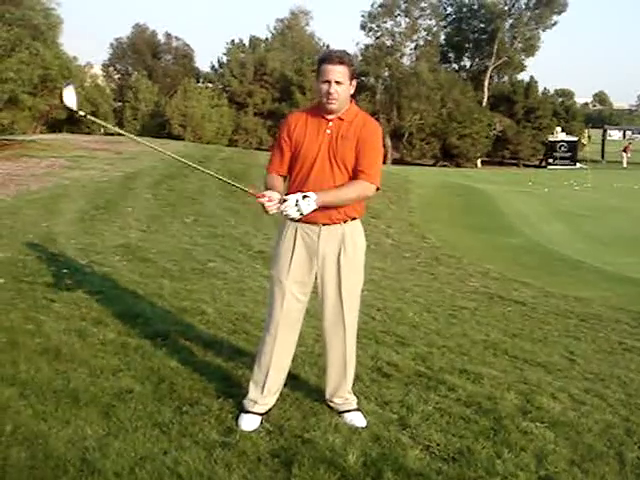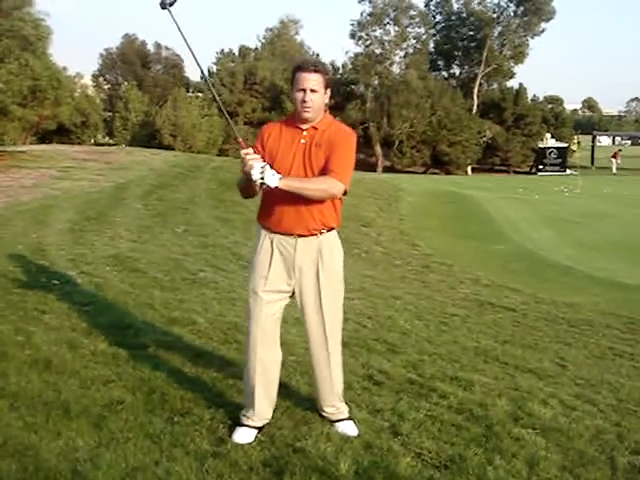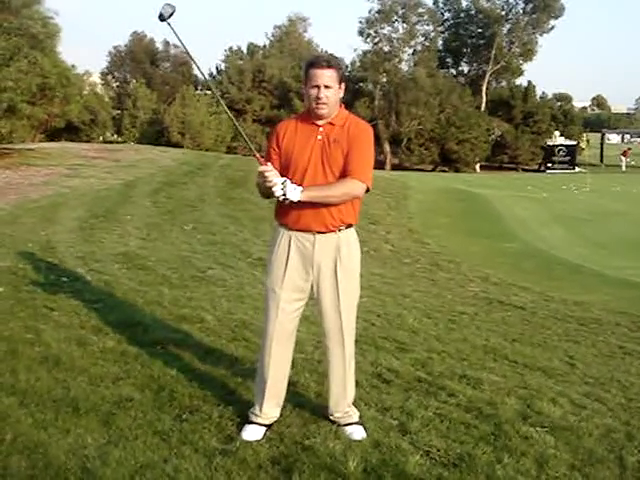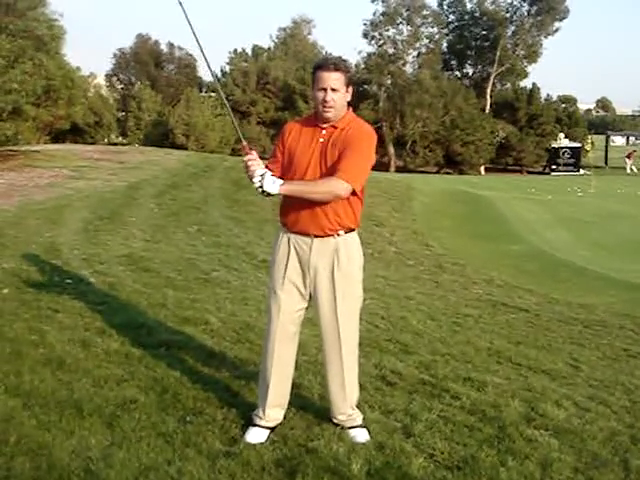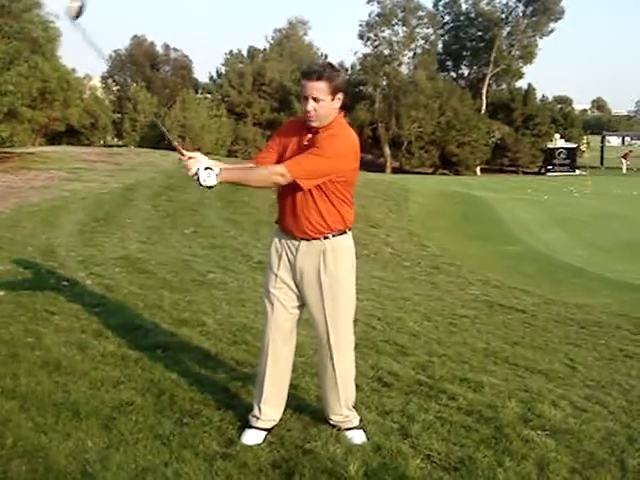
dt=1s
person 1, frame 1
left shoulder: (367, 127)
right shoulder: (294, 122)
left elbow: (366, 185)
right elbow: (276, 172)
left wrist: (312, 198)
right wrist: (273, 192)
left hip: (344, 235)
right hip: (297, 232)
left knee: (342, 319)
right knee: (282, 316)
left ankle: (341, 396)
right ankle: (259, 398)
person 1, frame 2
left shoulder: (342, 135)
right shoulder: (269, 132)
left elbow: (334, 187)
right elbow: (246, 192)
left wrist: (277, 179)
right wrist: (250, 173)
left hip: (320, 245)
right hip: (272, 243)
left knee: (326, 329)
right knee: (260, 329)
left ankle: (333, 406)
right ankle: (255, 413)
person 1, frame 3
left shoulder: (358, 130)
right shoulder: (284, 129)
left elbow: (356, 187)
right elbow: (265, 188)
left wrist: (297, 192)
right wrist: (269, 183)
left hip: (338, 242)
right hip: (290, 240)
left knee: (340, 329)
right knee: (278, 325)
left ankle: (343, 409)
right ankle: (264, 410)
person 1, frame 4
left shoulder: (361, 134)
right shoulder: (291, 130)
left elbow: (338, 188)
right elbow: (277, 184)
left wrist: (277, 185)
right wrist: (259, 173)
left hip: (337, 247)
right hip: (291, 243)
left knee: (340, 332)
right knee: (280, 328)
left ankle: (346, 413)
right ankle: (267, 414)
person 1, frame 5
left shoulder: (341, 142)
right shoulder: (290, 129)
left elbow: (279, 177)
right elbow: (257, 170)
left wrist: (217, 174)
right wrist: (211, 165)
left hip: (329, 249)
right hip: (286, 244)
left knee: (336, 333)
right knee: (277, 330)
left ankle: (343, 415)
right ankle: (264, 415)
